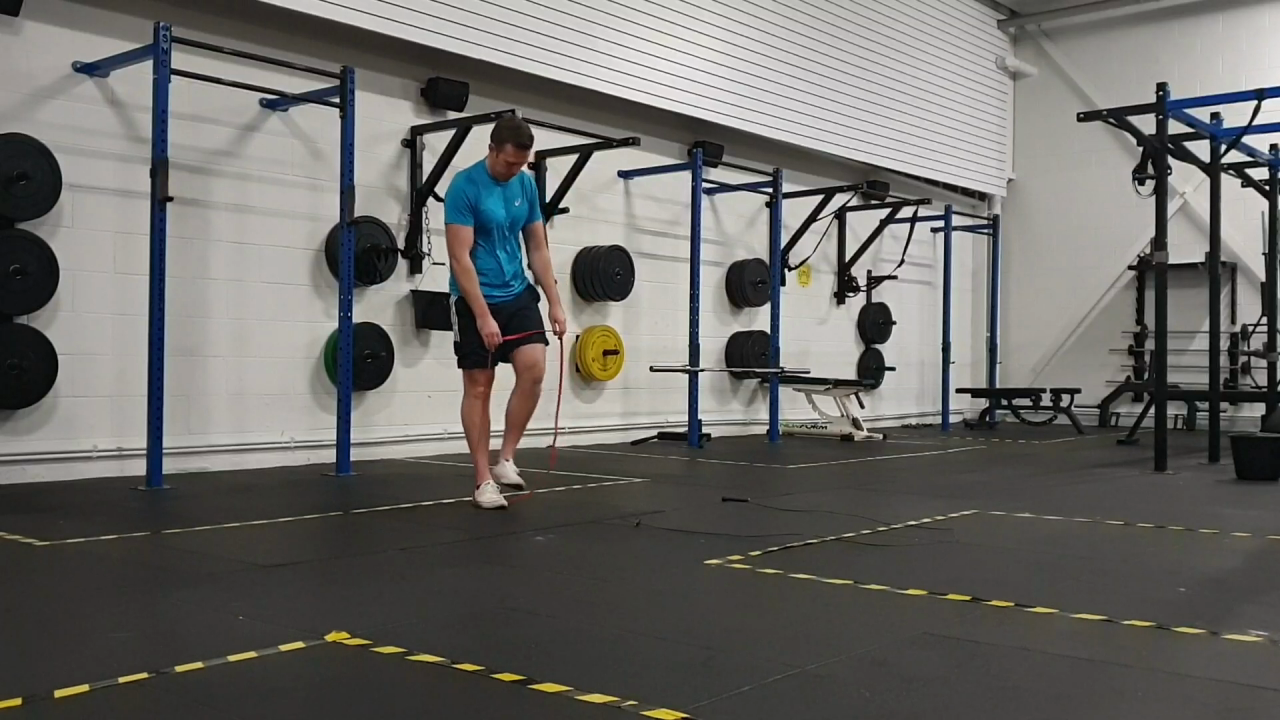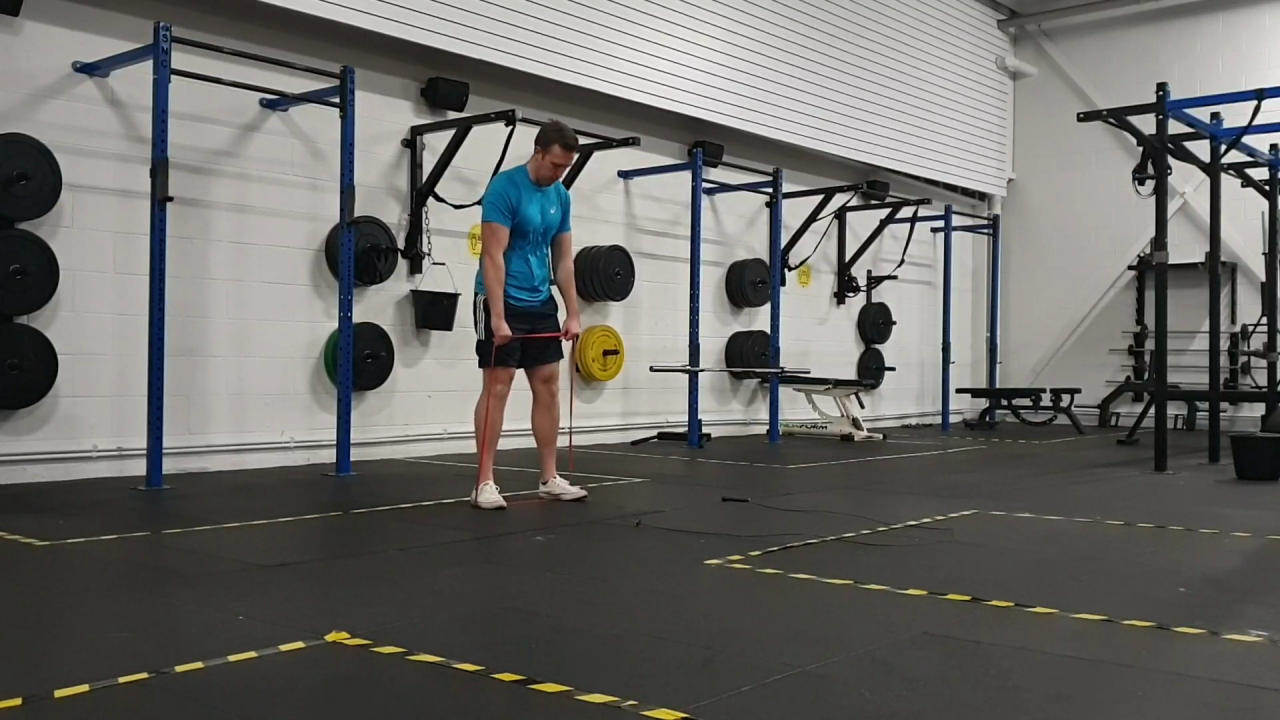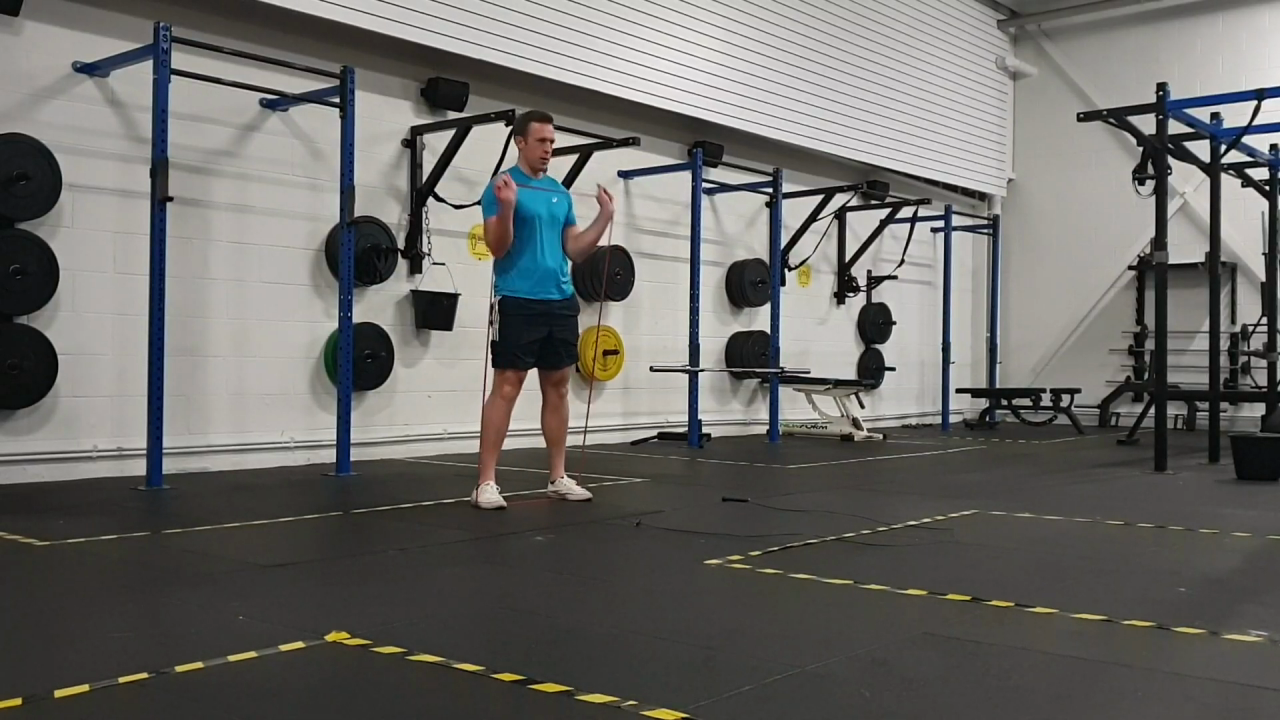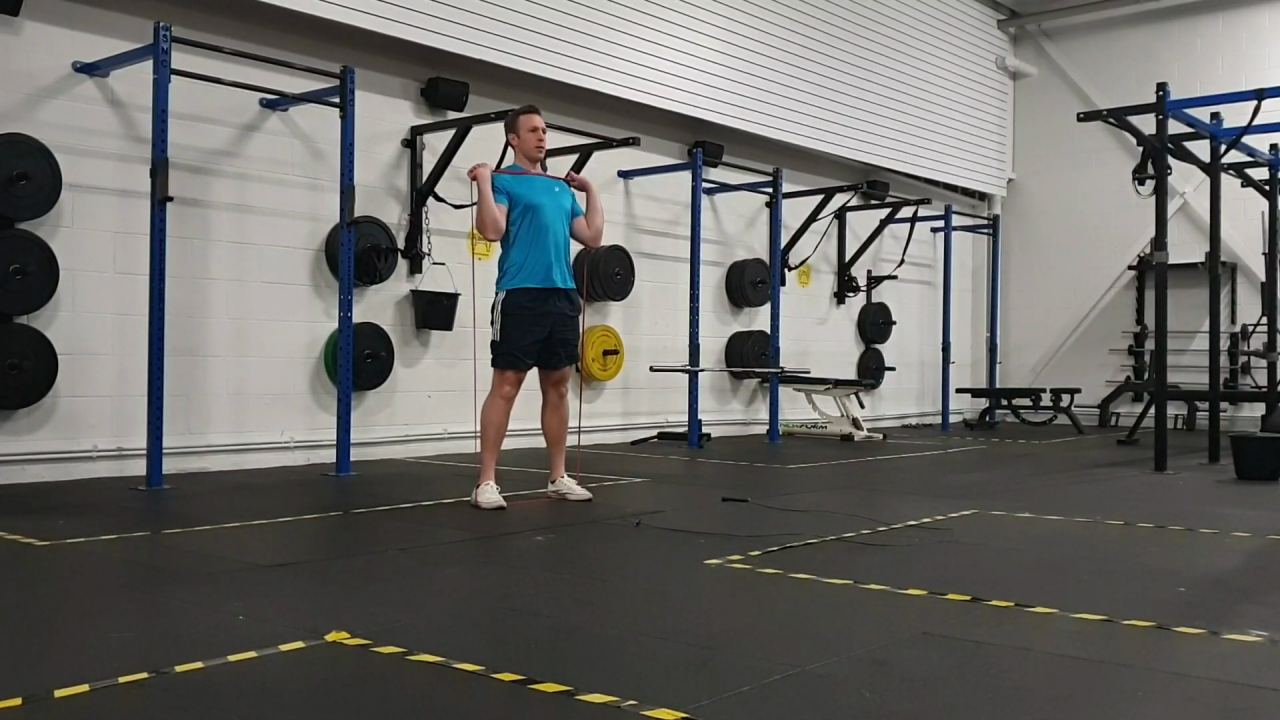
dt=1s
person 1, frame 1
left shoulder: (526, 186)
right shoulder: (464, 186)
left elbow: (538, 248)
right elbow: (460, 257)
left wrist: (555, 302)
right wrist: (483, 316)
left hip: (518, 294)
right hip: (475, 300)
left knee: (533, 369)
right knee: (479, 386)
left ankle: (506, 459)
right ankle: (484, 480)
person 1, frame 2
left shoulder: (561, 197)
right shoulder: (504, 188)
left elbow: (563, 259)
right elbow: (493, 256)
left wrist: (572, 313)
right wrist: (498, 316)
left hip: (541, 303)
right hip: (503, 302)
left knee: (548, 386)
right knee: (498, 387)
left ankle: (549, 478)
right ankle: (485, 482)
person 1, frame 3
left shoulder: (560, 192)
right shoulder: (504, 186)
left elbow: (574, 249)
right elbow: (498, 246)
left wrist: (603, 217)
right wrist: (505, 205)
left hip: (561, 301)
right hip: (518, 301)
left knee: (557, 387)
right knee: (506, 387)
left ankle: (558, 477)
right ankle: (486, 482)
person 1, frame 4
left shoulder: (561, 188)
right shoulder: (503, 181)
left elbow: (592, 237)
right elbow: (491, 231)
left wrist: (591, 192)
right wrist: (484, 182)
left hip: (563, 296)
right hip: (520, 295)
left knee: (557, 387)
right knee: (506, 386)
left ankle: (559, 477)
right ankle: (486, 482)
